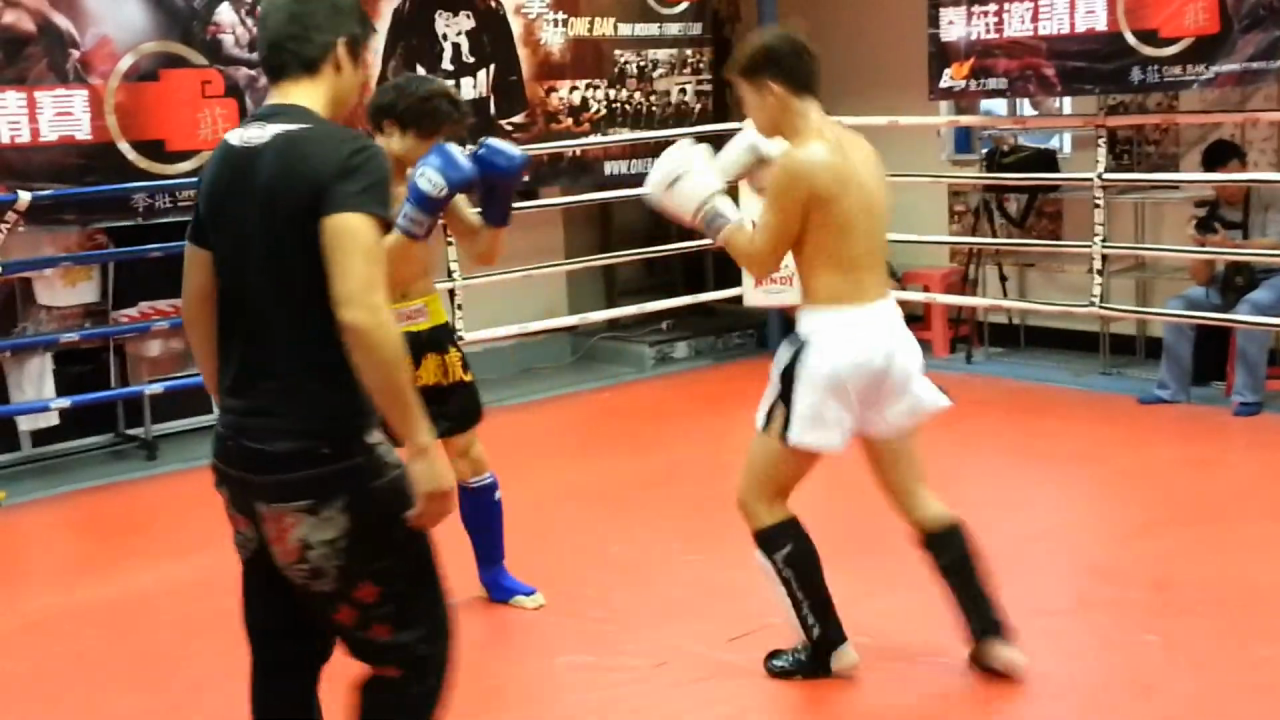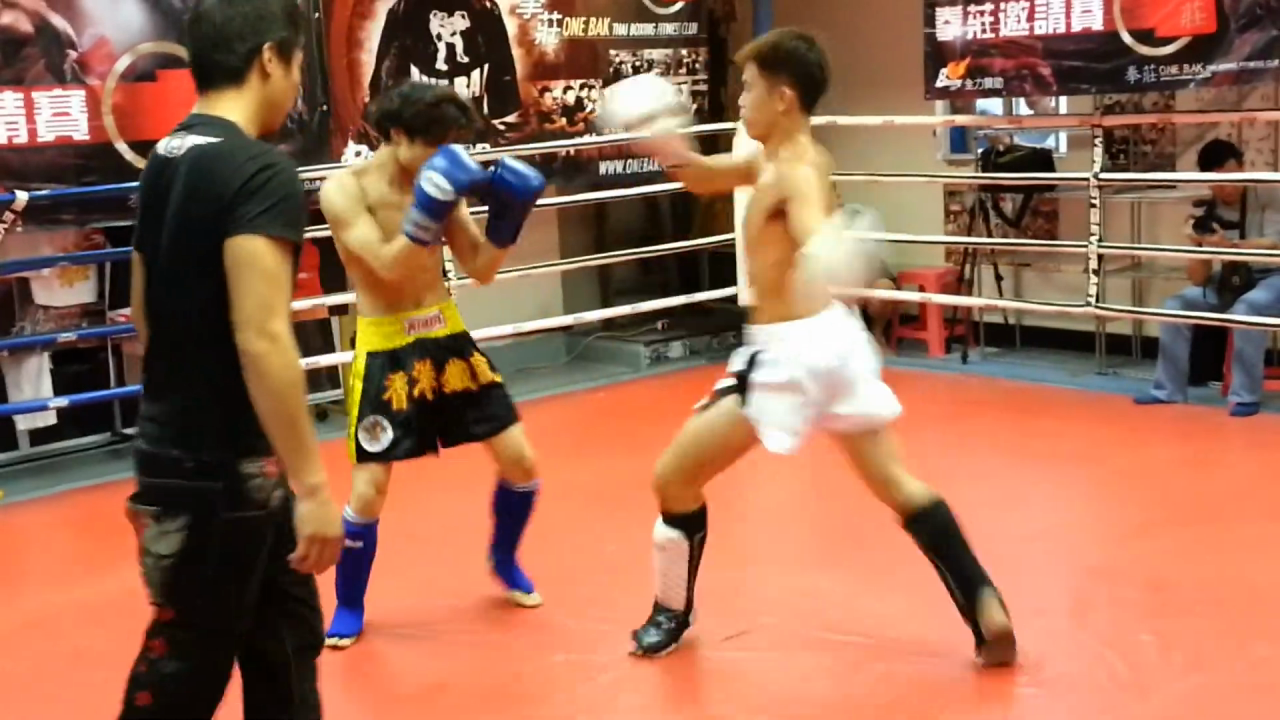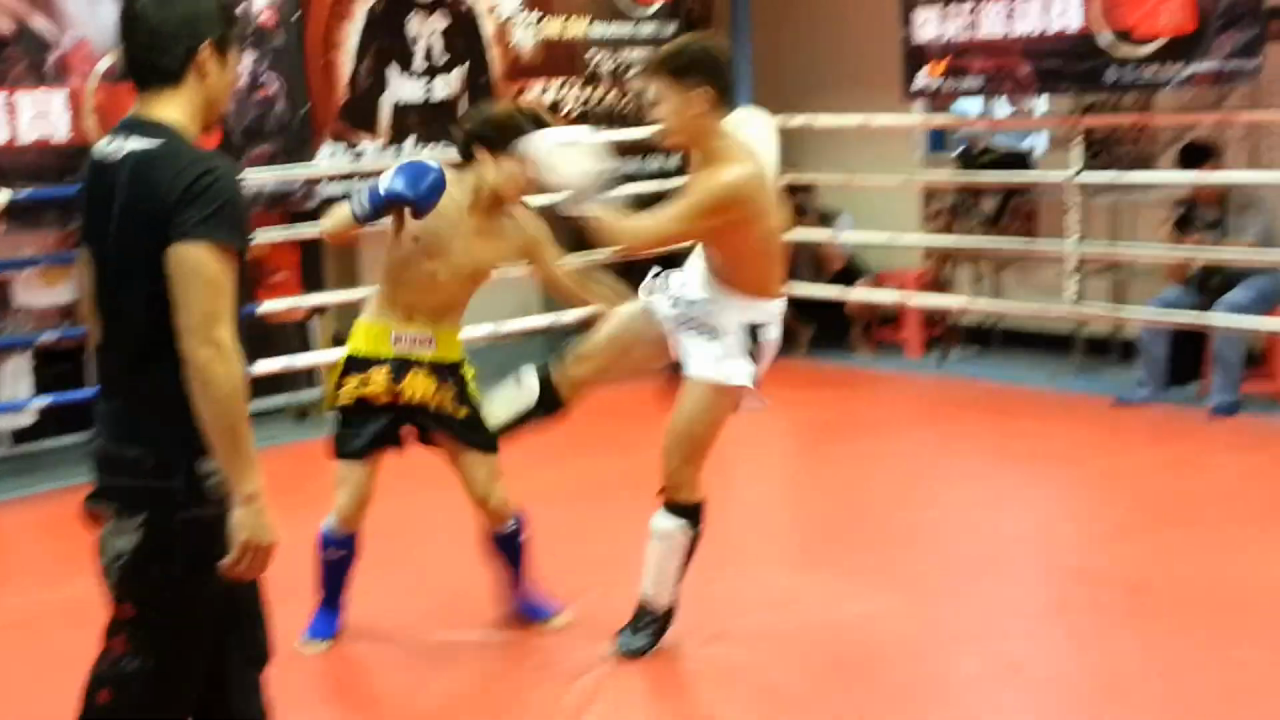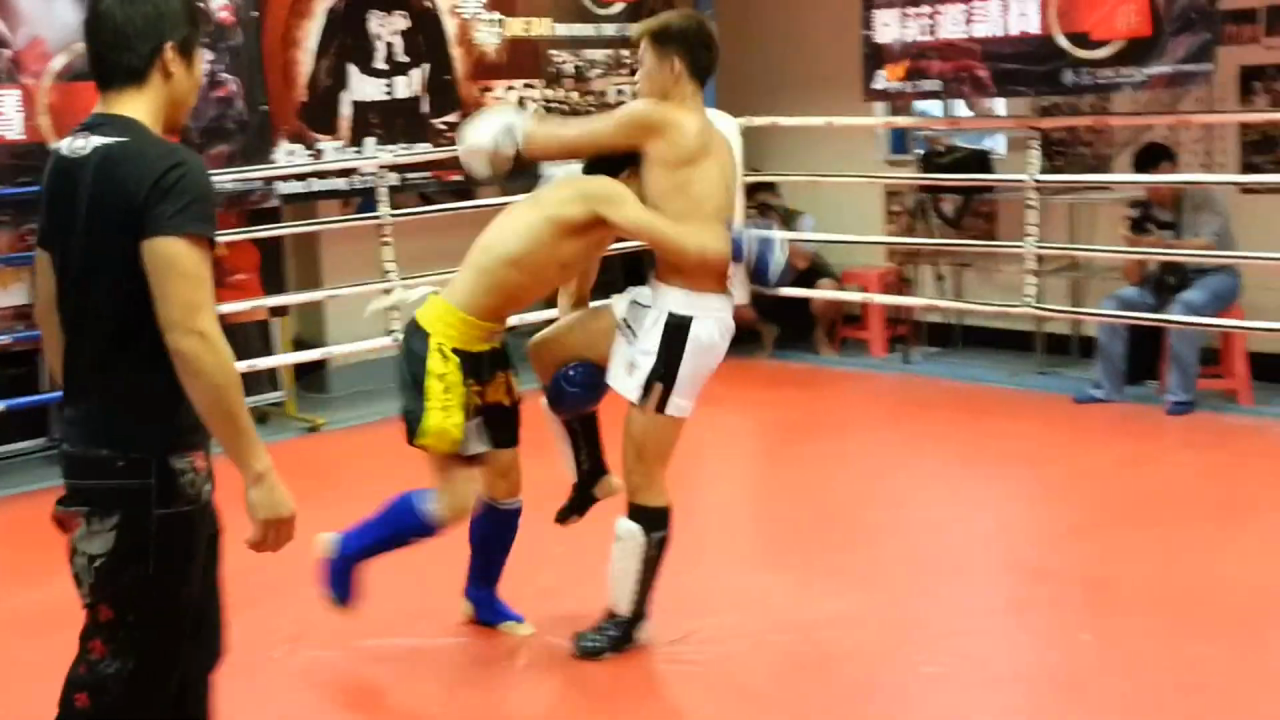
dt=0.3s
person 1, frame 1
left shoulder: (223, 162)
right shoulder: (346, 156)
left elbow: (199, 311)
right elbow: (360, 315)
right wrist: (421, 443)
left hip: (245, 454)
right hip: (327, 456)
left knee: (284, 656)
right knee: (408, 650)
person 1, frame 2
left shoulder: (163, 164)
right shoulder: (260, 173)
right elbow: (262, 338)
right wrist: (313, 483)
left hip: (179, 449)
right hip: (218, 470)
left knee: (283, 638)
person 1, frame 3
left shoulder: (105, 165)
right shoulder: (201, 178)
right elbow: (207, 346)
right wrist: (249, 492)
left hip: (134, 447)
right hip: (174, 469)
left knee: (229, 641)
person 1, frame 4
left shoulder: (66, 163)
right shoulder: (170, 171)
left elbow: (52, 318)
right elbow: (193, 336)
right wrist: (258, 468)
left hip: (95, 450)
right hip: (145, 465)
left knee: (182, 653)
person 2, frame 1
left shoulder: (797, 162)
right shoulder: (859, 149)
left elbow: (762, 260)
left wrist: (706, 208)
right wrist: (764, 177)
left hip: (832, 343)
right hip: (885, 331)
left knee: (758, 496)
right knee: (915, 496)
left ankle: (826, 643)
right ankle: (991, 638)
person 2, frame 2
left shoulder: (799, 168)
right shoulder: (780, 158)
left elbow: (814, 229)
right elbow: (709, 175)
left wrist: (817, 260)
right wrist: (663, 141)
left hip: (789, 358)
right hip: (836, 336)
left knee: (673, 478)
right knee: (897, 484)
left ankle: (673, 610)
right ankle: (985, 610)
person 2, frame 3
left shoulder: (733, 179)
right shoulder: (745, 128)
left elbow: (635, 234)
left wrist: (578, 198)
left hip: (742, 321)
right hip: (696, 287)
left knee: (678, 471)
right knee: (585, 364)
left ankle: (656, 611)
right ankle: (485, 419)
person 2, frame 4
left shoulder: (659, 119)
right shoulder: (714, 134)
left elbow: (559, 141)
left wrist: (506, 134)
left hip: (684, 316)
right hip: (659, 302)
left knee: (642, 476)
right knee: (547, 351)
left ankle: (626, 616)
right ankle: (590, 479)
person 3, frame 1
left shoulder: (434, 174)
left elbow: (484, 252)
left wrist: (497, 200)
right wrist: (420, 207)
left hip: (432, 331)
left knee: (470, 455)
left ankle: (493, 573)
person 3, frame 2
left shoulder: (437, 188)
right shoulder: (342, 191)
left elbow: (481, 270)
right elbow: (388, 266)
left wrist: (509, 218)
right wrist: (427, 210)
left hip: (448, 337)
right hip: (386, 349)
left knee: (517, 461)
right knee: (368, 493)
left ankle: (505, 560)
right ankle: (349, 605)
person 3, frame 3
left shoulder: (520, 226)
right shoulder: (417, 190)
left elbow: (572, 284)
right elbow: (330, 228)
right wrist: (376, 200)
left hip: (442, 362)
right hip: (376, 353)
left knee: (492, 495)
right knee: (350, 504)
left ankle: (518, 591)
right ankle: (329, 608)
person 3, frame 4
left shoulder: (582, 224)
right shoulder: (602, 194)
right elbow: (675, 243)
left hip: (477, 343)
right hip: (445, 341)
left knee: (506, 482)
right knee: (460, 496)
left ankle: (483, 599)
right ankle: (349, 552)
person 4, frame 1
right shoulder: (1210, 214)
right elbow: (1202, 280)
left wrist: (1231, 246)
right wrist: (1201, 248)
right hip: (1238, 278)
left knee: (1249, 310)
right knee: (1179, 306)
left ankle: (1248, 396)
right ankle: (1172, 390)
person 4, frame 2
right shoulder: (1207, 214)
right elbow: (1198, 280)
left wrist: (1228, 245)
right wrist: (1198, 247)
left knee: (1246, 310)
right knee: (1176, 305)
left ankle: (1245, 397)
right ankle: (1168, 390)
person 4, frame 3
left shoulder: (1247, 197)
right shoulder: (1186, 214)
left elbow: (1255, 246)
right elbow: (1178, 280)
left wrist: (1209, 246)
right wrist: (1177, 248)
right hip: (1215, 279)
left knee: (1226, 310)
right knee: (1158, 306)
left ankle: (1224, 397)
right ankle: (1148, 390)
person 4, frame 4
left shoulder: (1202, 197)
right shoulder: (1143, 214)
left elbow: (1210, 245)
right elbow: (1135, 280)
left wrist: (1165, 245)
right wrist: (1134, 248)
left hip: (1215, 276)
right hip: (1171, 278)
left knee: (1182, 309)
right knee: (1114, 304)
left ankle: (1181, 395)
right ankle: (1106, 388)
